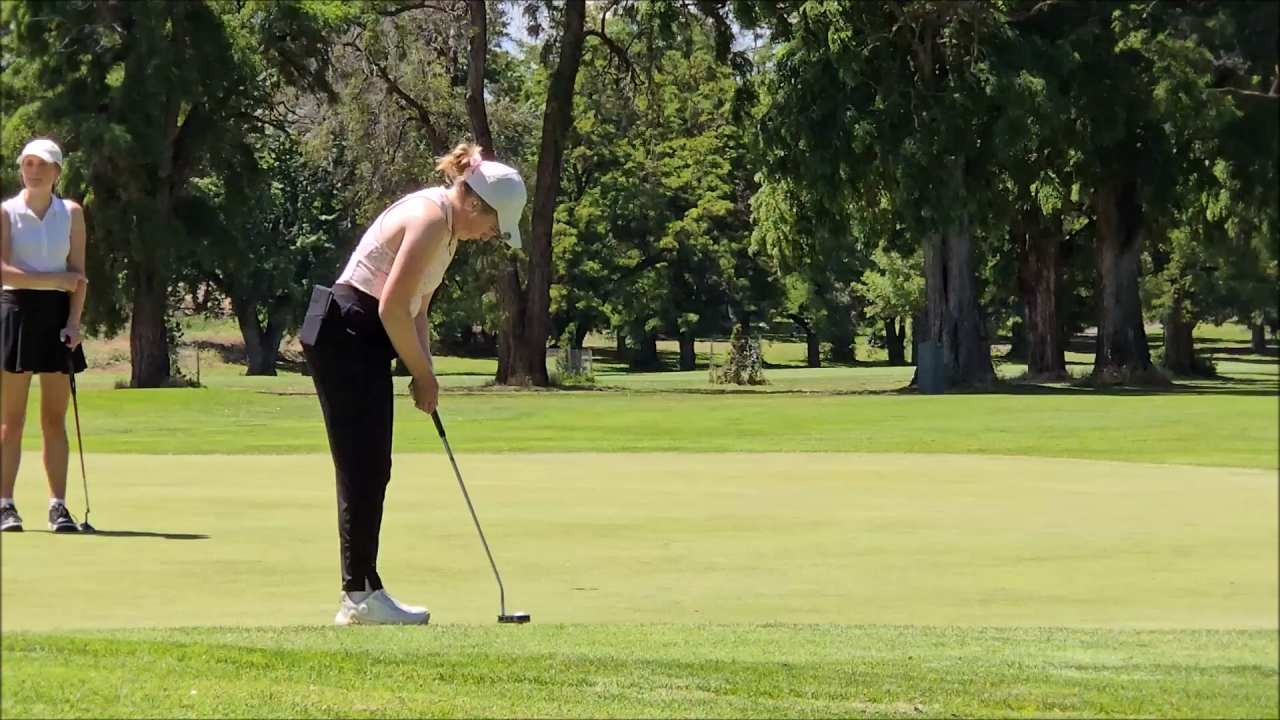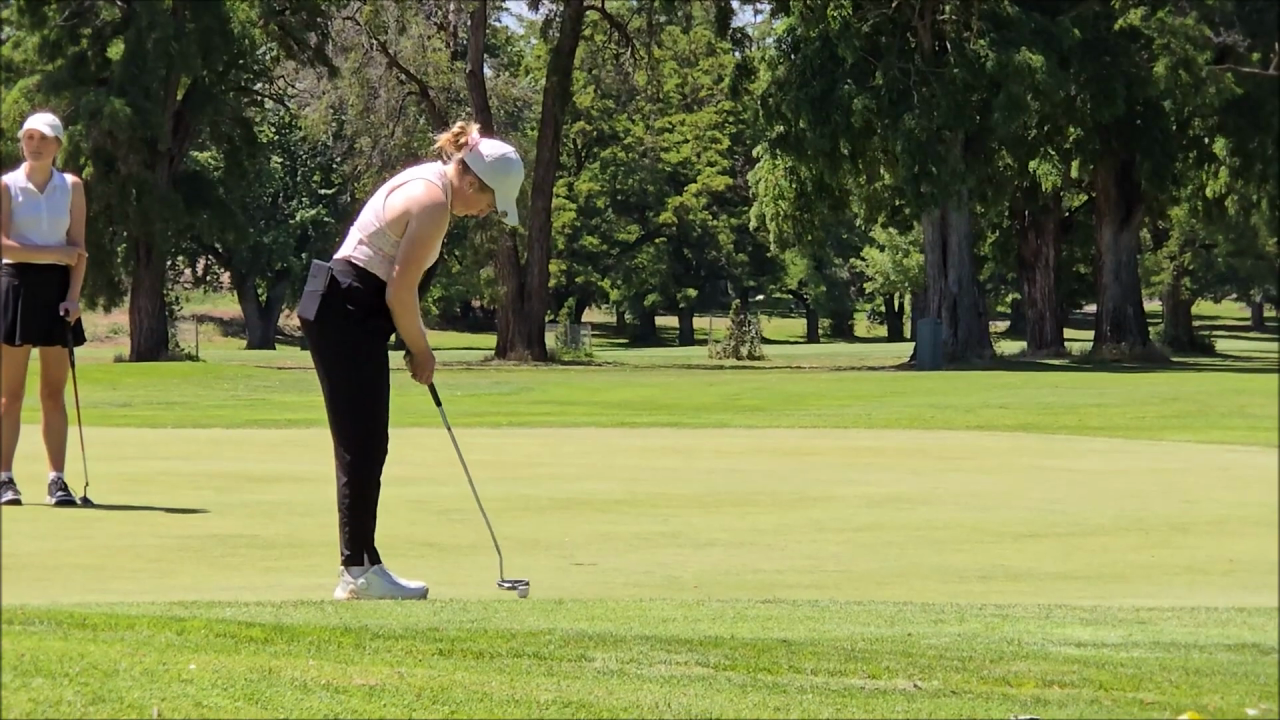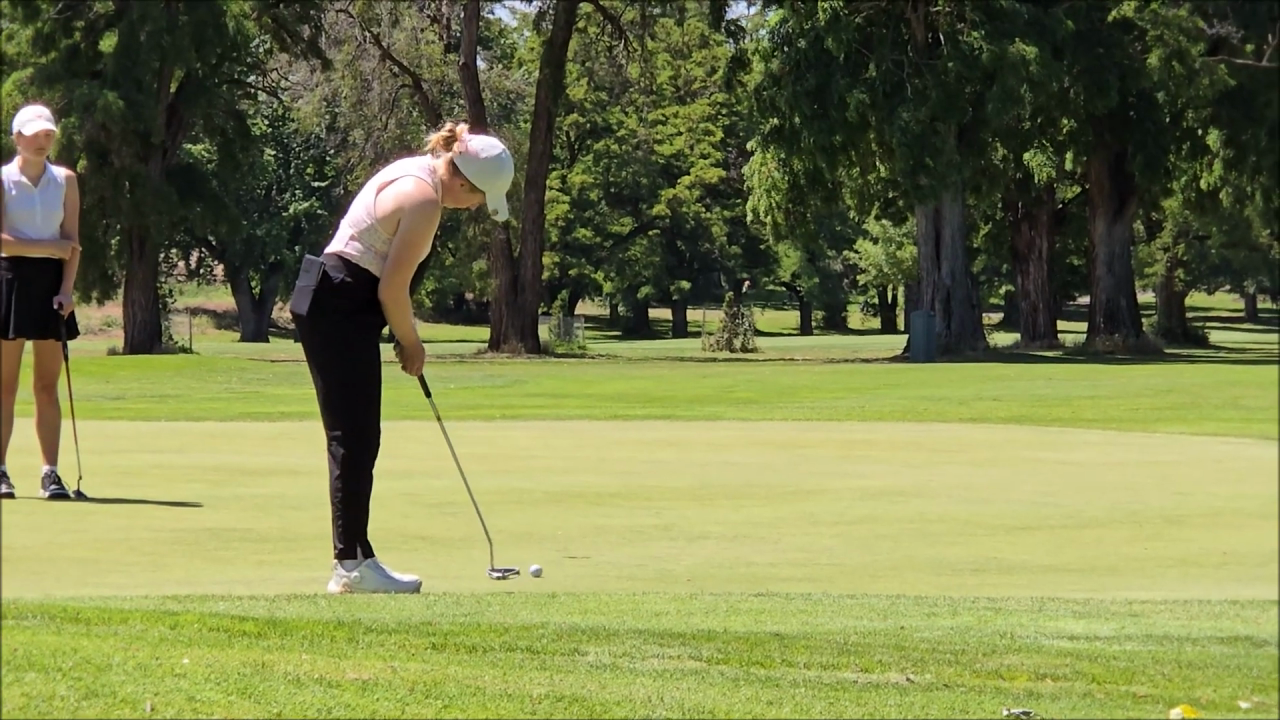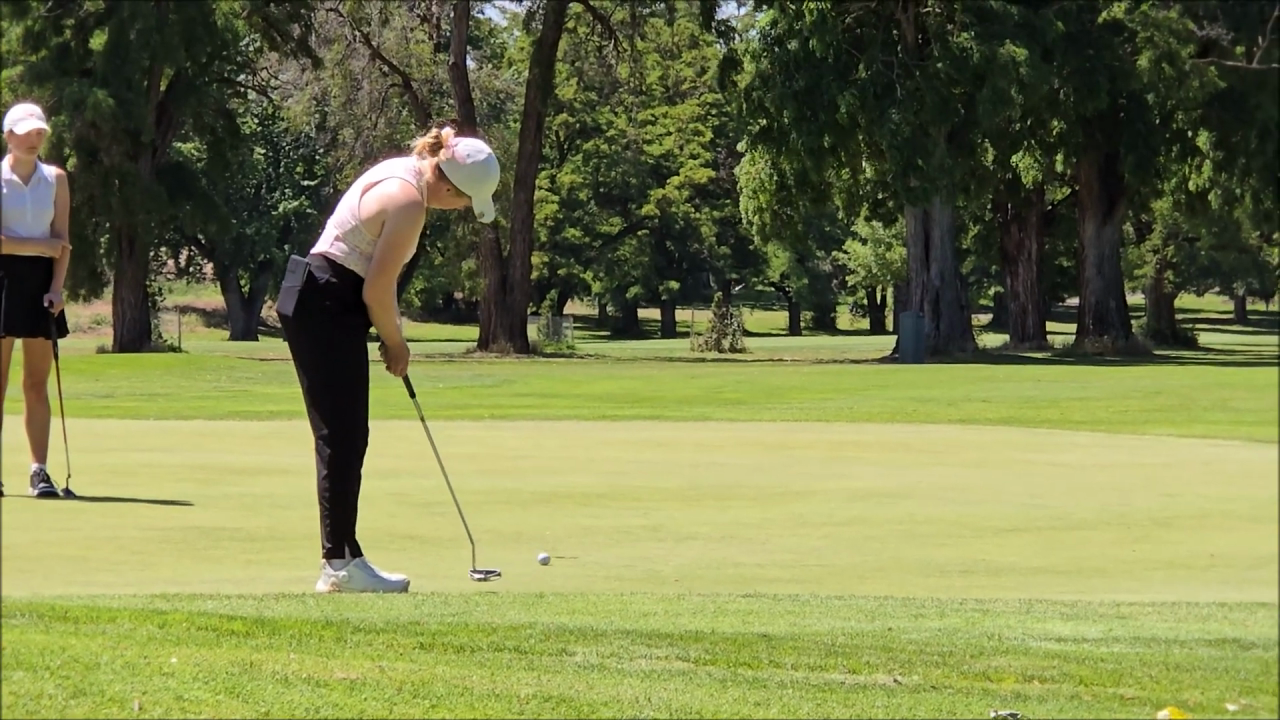
dt=0.7s
person 1, frame 1
left shoulder: (446, 226)
right shoulder: (430, 218)
left elbow: (415, 306)
right elbow: (392, 309)
left wrist: (424, 368)
right wrist: (422, 374)
left hip: (363, 341)
right hip: (346, 337)
left knee: (369, 471)
right knee: (363, 470)
left ankle: (360, 593)
right ankle: (360, 597)
person 1, frame 2
left shoulder: (431, 183)
right shoulder: (433, 200)
right elbow: (399, 292)
left wrist: (415, 344)
right wrist: (421, 349)
left hip: (352, 312)
right hip: (345, 312)
left knee: (365, 445)
right knee: (362, 445)
left ankle: (358, 567)
right ankle: (359, 571)
person 1, frame 3
left shoulder: (416, 170)
right shoulder: (423, 199)
right elbow: (392, 289)
left wrist: (404, 335)
right wrist: (411, 343)
left hip: (332, 303)
right hip: (339, 308)
left knee: (354, 438)
right knee: (355, 439)
left ankle: (351, 560)
right ankle: (352, 564)
person 1, frame 4
left shoulder: (403, 171)
right shoulder: (408, 201)
right elbow: (376, 291)
left wrist: (389, 334)
right wrist: (395, 343)
left hip: (318, 303)
right hip: (326, 309)
left knee: (343, 437)
right knee: (343, 438)
left ankle: (341, 560)
right ankle: (340, 564)
person 2, frame 1
left shoulder: (72, 213)
left elbow: (78, 274)
left wrist: (74, 321)
right wrist: (54, 278)
left hip: (57, 314)
left knee: (55, 419)
left ankle: (58, 507)
person 2, frame 2
left shoulder: (72, 186)
left elbow: (78, 247)
left wrist: (73, 295)
right wrist: (54, 252)
left hip: (57, 288)
left knee: (54, 393)
left ankle: (57, 480)
person 2, frame 3
left shoulder: (65, 179)
left elbow: (71, 241)
left wrist: (67, 288)
right wrist: (47, 247)
left hip: (51, 281)
left knee: (48, 386)
left ankle: (50, 473)
person 2, frame 4
left shoulder: (55, 178)
left elbow: (62, 239)
left wrist: (57, 286)
right wrist: (38, 246)
left hip: (40, 279)
left knee: (37, 385)
left ankle: (39, 471)
